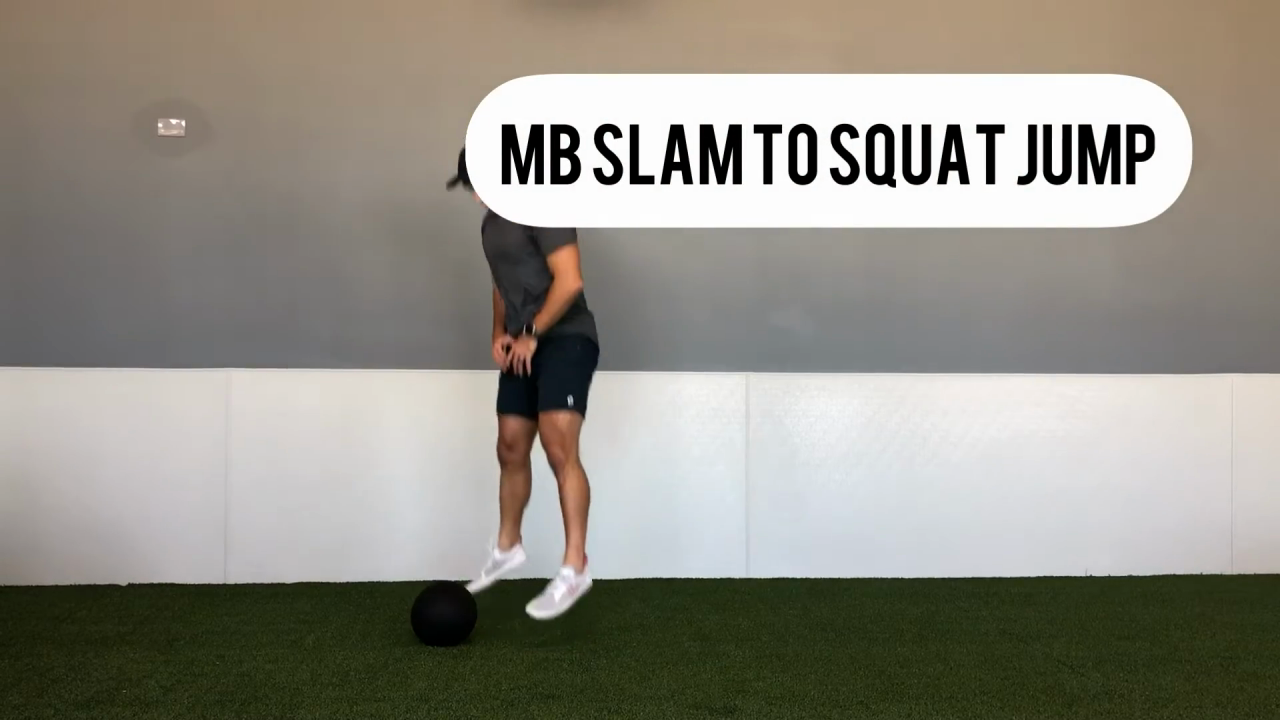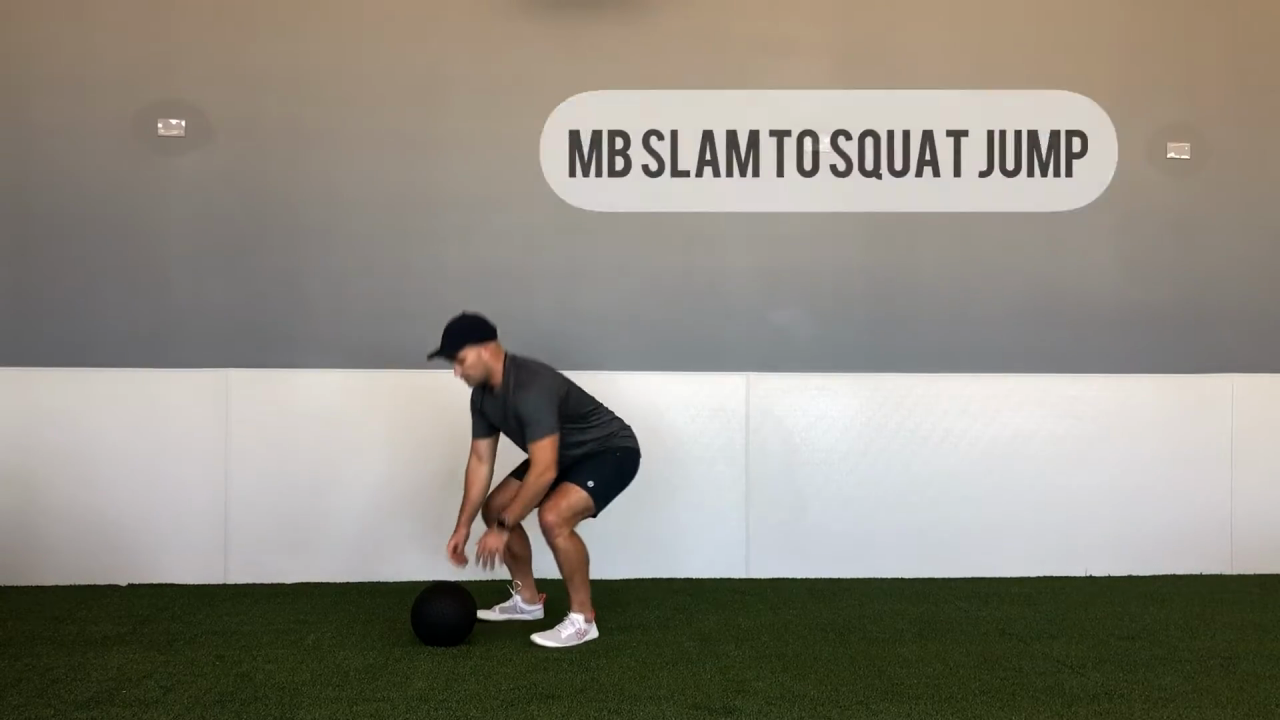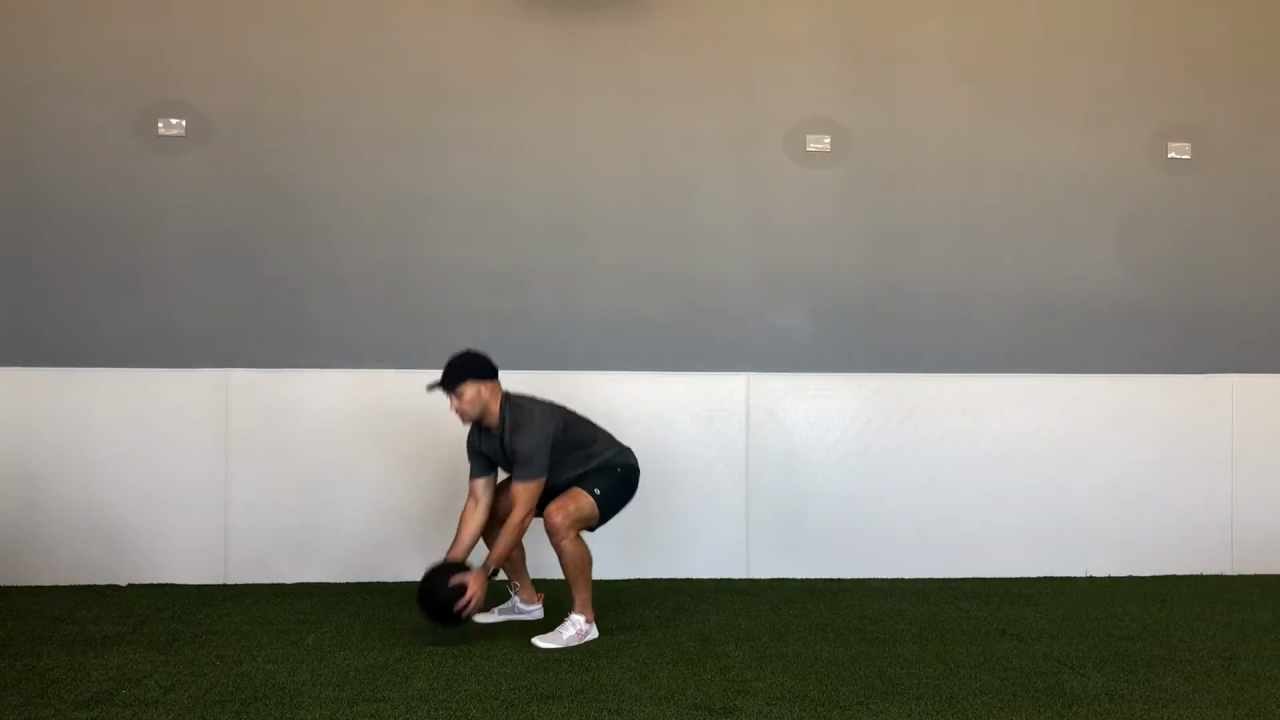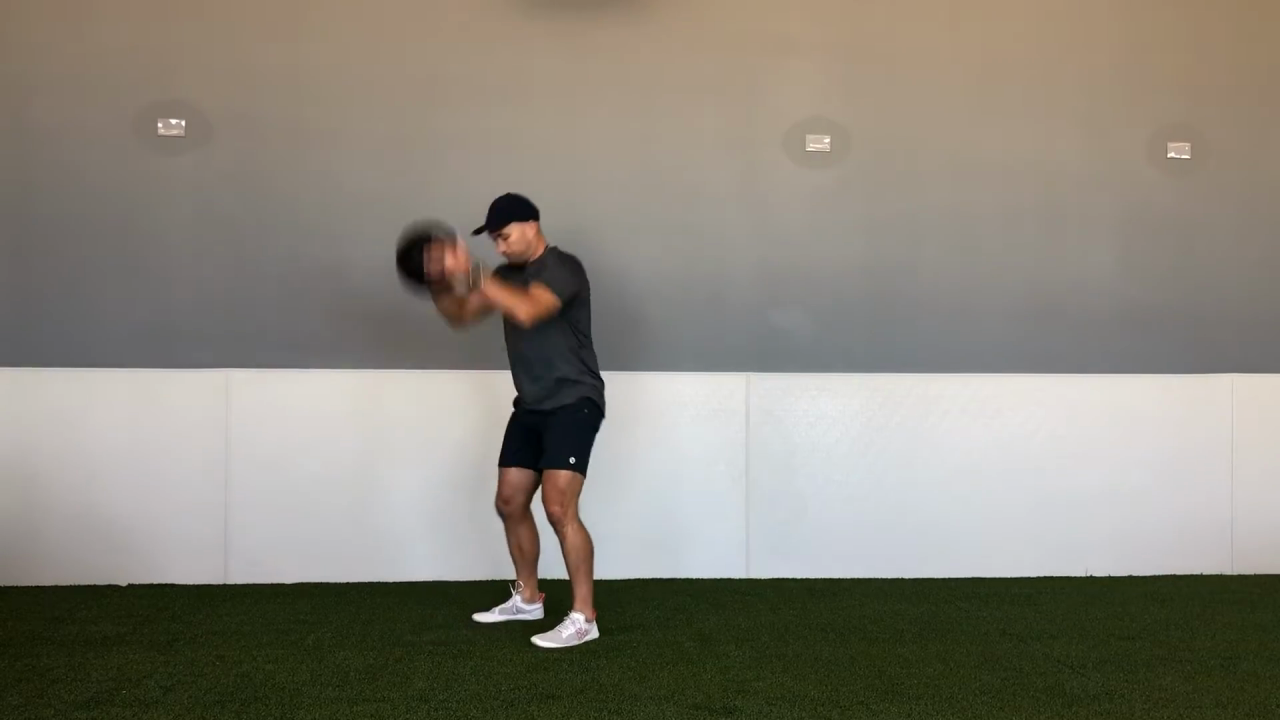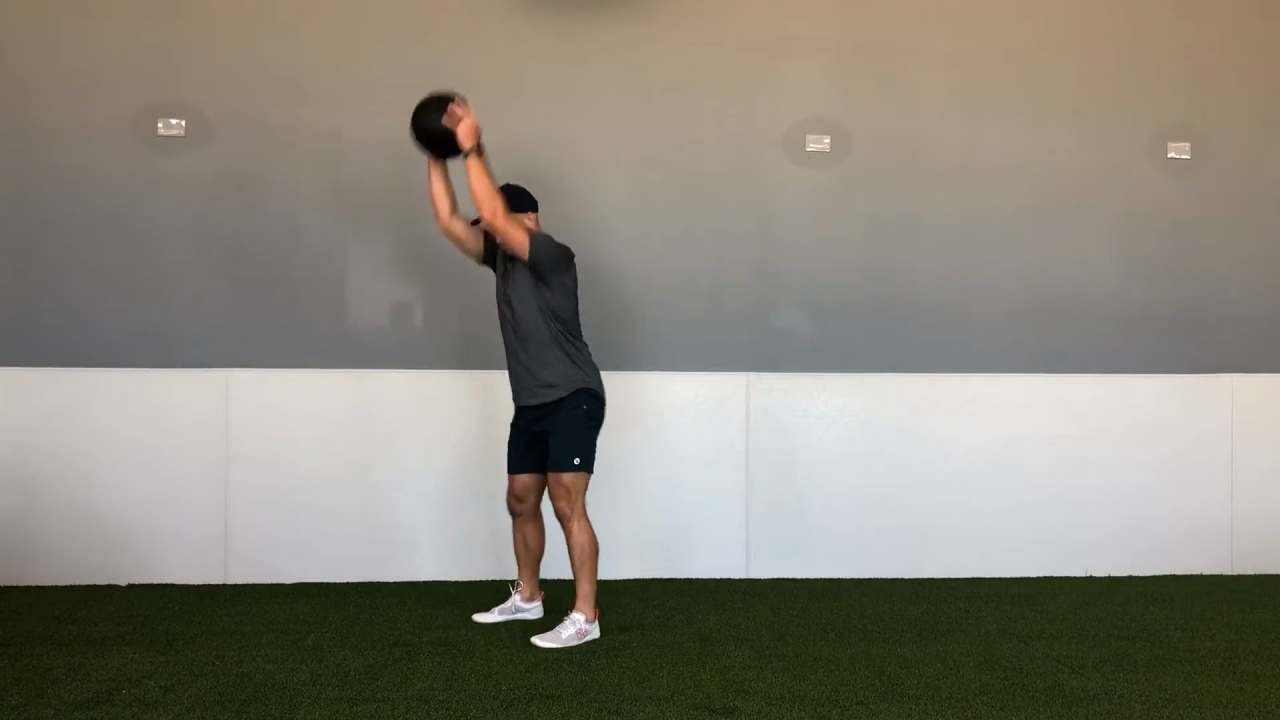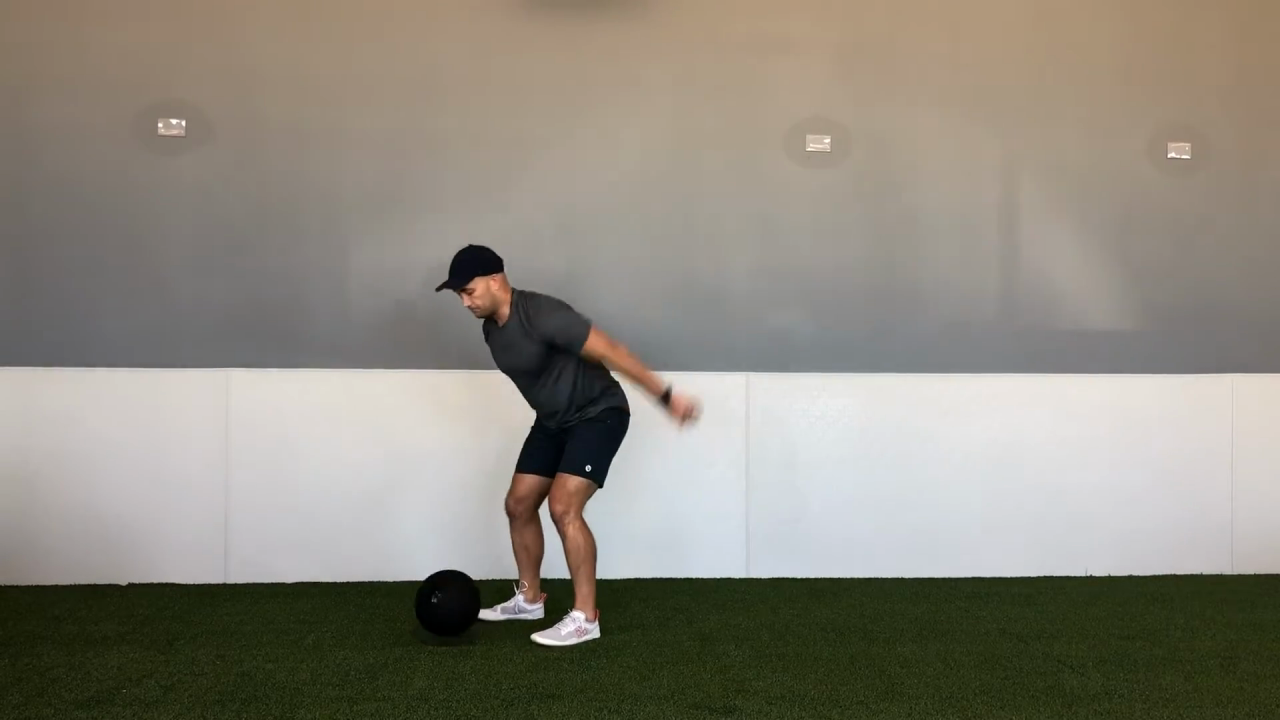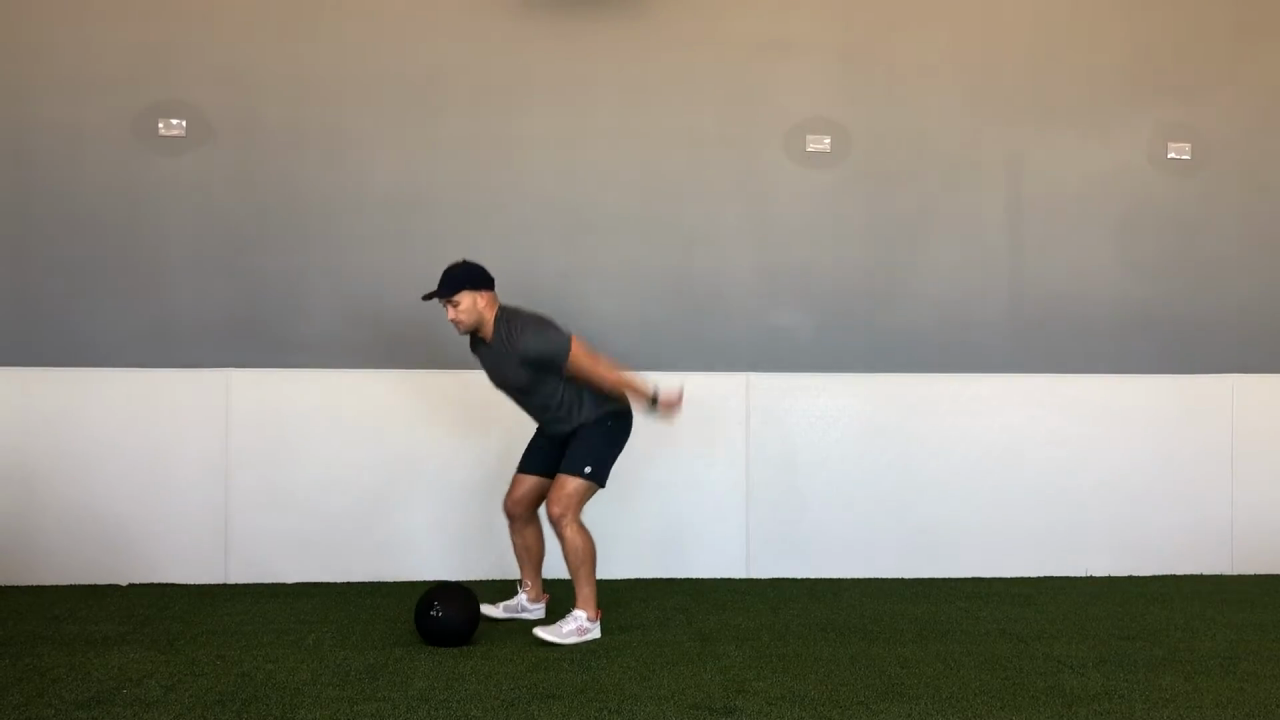
dt=0.4s
person 1, frame 1
right shoulder: (491, 223)
left elbow: (570, 280)
left wrist: (532, 334)
right wrist: (499, 334)
left hip: (565, 341)
right hip: (522, 349)
left knee: (559, 451)
right knee: (510, 451)
left ankle: (574, 569)
right ankle: (507, 548)
person 1, frame 2
left shoulder: (531, 389)
right shoulder: (483, 396)
left elbow: (544, 471)
right elbow: (480, 461)
left wrist: (504, 528)
right wrist: (463, 527)
left hip: (612, 451)
right hip: (568, 456)
left knee: (554, 518)
right knee: (495, 508)
left ankle: (582, 618)
right ankle: (528, 599)
person 1, frame 3
left shoulder: (528, 427)
right shoulder: (480, 435)
left elbow: (522, 513)
right elbow: (478, 503)
left wrist: (484, 573)
right wrist: (451, 564)
left hip: (613, 471)
right hip: (565, 476)
left knee: (559, 517)
right knee: (491, 510)
left ankle: (583, 619)
right ankle: (526, 599)
person 1, frame 4
left shoulder: (563, 268)
right shoulder: (507, 275)
left elbow: (525, 311)
right elbow: (461, 315)
left wrist: (473, 276)
right wrist: (443, 284)
left hip: (574, 404)
right hip: (531, 407)
left knee: (559, 508)
right knee: (510, 504)
left ankle: (583, 618)
right ankle: (527, 598)
person 1, frame 5
left shoulder: (552, 257)
right shoulder: (504, 261)
left elbow: (494, 215)
right elbow: (449, 222)
left wrist: (472, 149)
right wrist: (437, 158)
left hip: (572, 399)
right hip: (531, 404)
left knee: (568, 507)
right knee: (521, 503)
left ankle: (585, 618)
right ankle: (527, 597)
person 1, frame 6
left shoulder: (544, 314)
right shoulder: (491, 330)
left elbow: (611, 352)
left wrist: (665, 396)
left hip: (597, 416)
right hip: (553, 421)
left knee: (564, 509)
right knee: (518, 504)
left ankle: (585, 618)
right ankle: (529, 598)
person 1, frame 7
left shoulder: (524, 334)
right shoulder: (480, 340)
left elbow: (593, 366)
left wrist: (649, 397)
left hip: (601, 419)
right hip: (557, 425)
left knee: (561, 510)
right knee: (517, 506)
left ankle: (586, 616)
right ankle: (532, 597)
